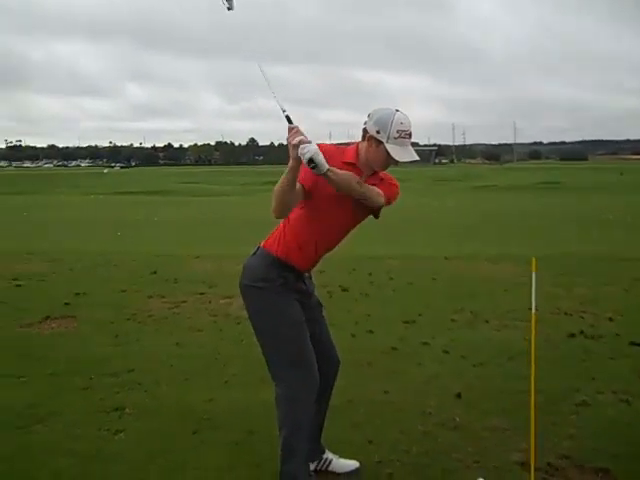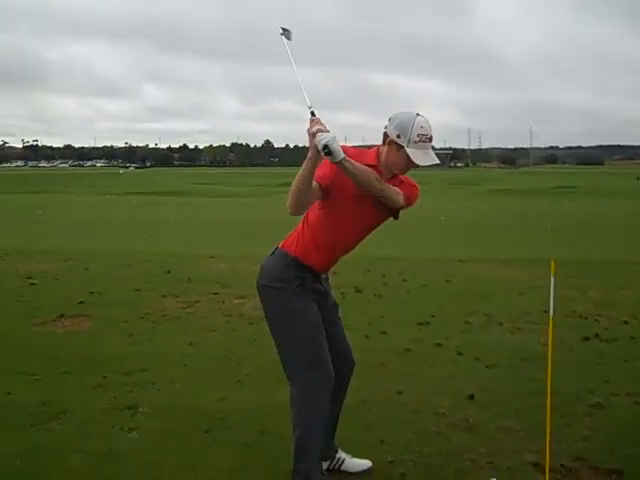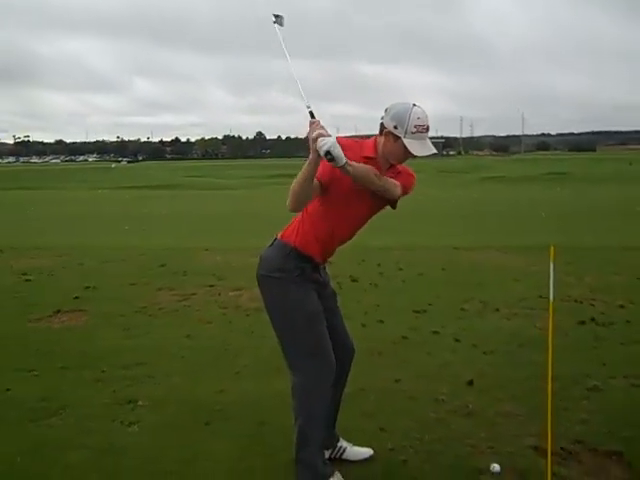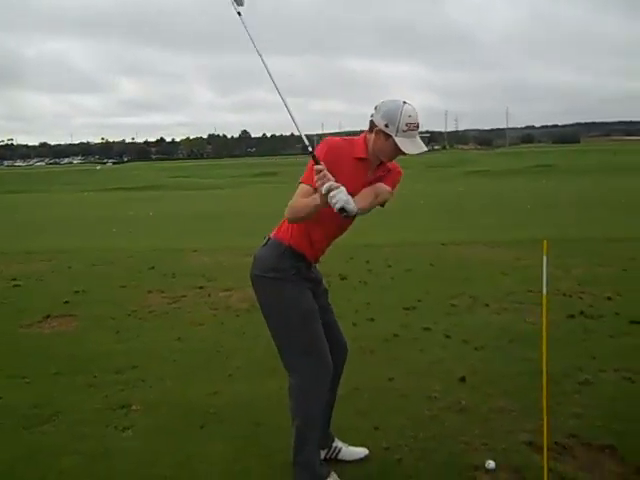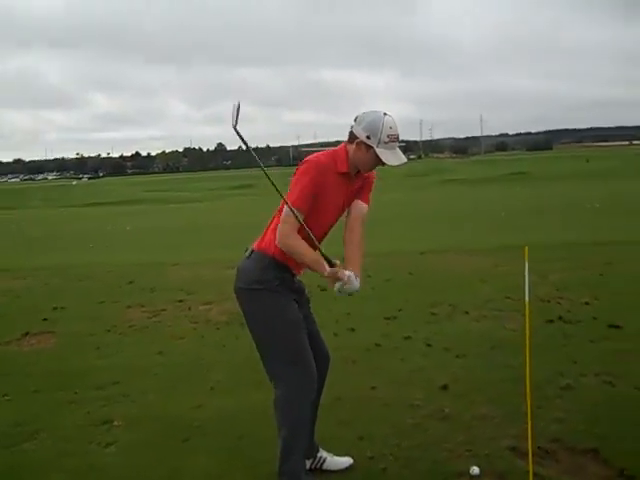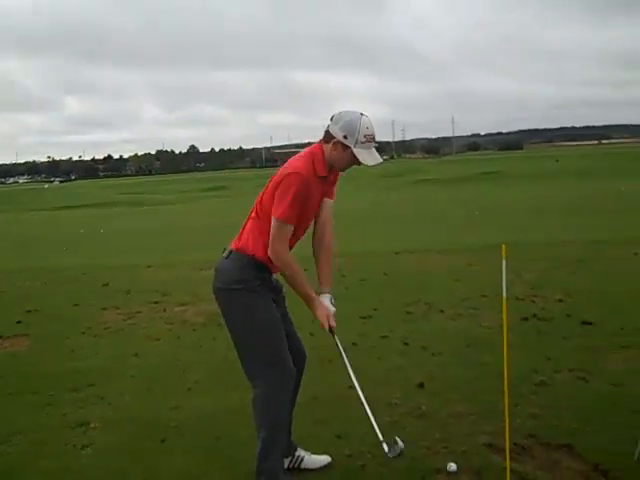
dt=0.1s
person 1, frame 1
left shoulder: (387, 188)
right shoulder: (325, 154)
left elbow: (357, 190)
right elbow: (280, 211)
left wrist: (322, 167)
right wrist: (295, 162)
left hip: (299, 277)
right hip: (268, 275)
left knee: (326, 365)
right knee: (299, 377)
person 1, frame 2
left shoulder: (407, 191)
right shoulder: (345, 157)
left elbow: (376, 186)
right elbow: (295, 207)
left wrist: (339, 157)
right wrist: (313, 156)
left hip: (316, 278)
right hip: (286, 275)
left knee: (341, 365)
right knee: (314, 376)
person 1, frame 3
left shoulder: (403, 179)
right shoulder: (345, 148)
left elbow: (374, 182)
right elbow: (295, 204)
left wrist: (340, 159)
right wrist: (315, 157)
left hip: (315, 268)
right hip: (285, 265)
left knee: (341, 354)
right knee: (315, 366)
left ankle: (324, 440)
person 1, frame 4
left shoulder: (391, 173)
right shoulder: (334, 150)
left elbow: (368, 201)
right elbow: (293, 213)
left wrist: (346, 199)
right wrist: (321, 197)
left hip: (305, 266)
right hip: (280, 265)
left knee: (334, 353)
right knee: (312, 365)
left ankle: (320, 441)
person 1, frame 5
left shoulder: (365, 180)
right shoulder: (315, 167)
left elbow: (354, 229)
right elbow: (284, 238)
left wrist: (351, 272)
right wrist: (326, 270)
left hip: (286, 276)
right hip: (263, 276)
left knee: (317, 362)
right knee: (297, 376)
person 1, frame 6
left shoulder: (328, 171)
right shoulder: (299, 176)
left elbow: (324, 233)
right elbow: (279, 253)
left wrist: (326, 295)
right wrist: (313, 303)
left hip: (258, 275)
right hip: (242, 278)
left knee: (293, 360)
right knee: (276, 375)
left ankle: (282, 449)
